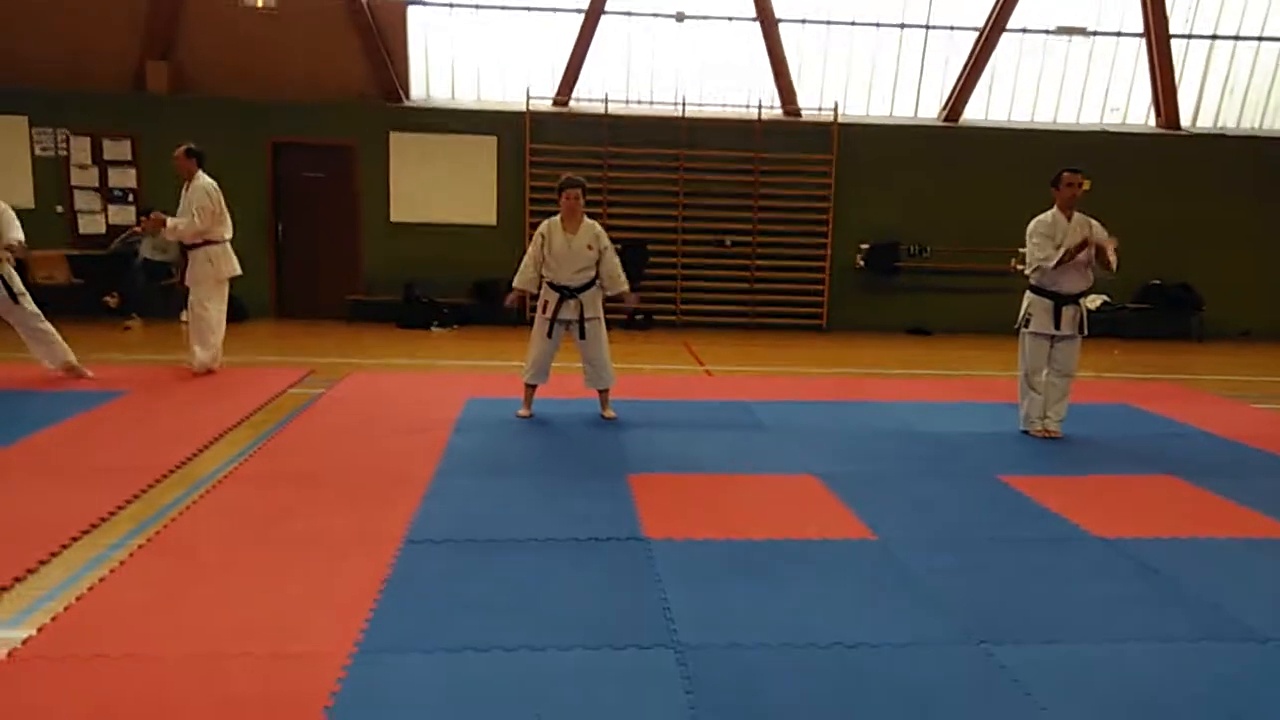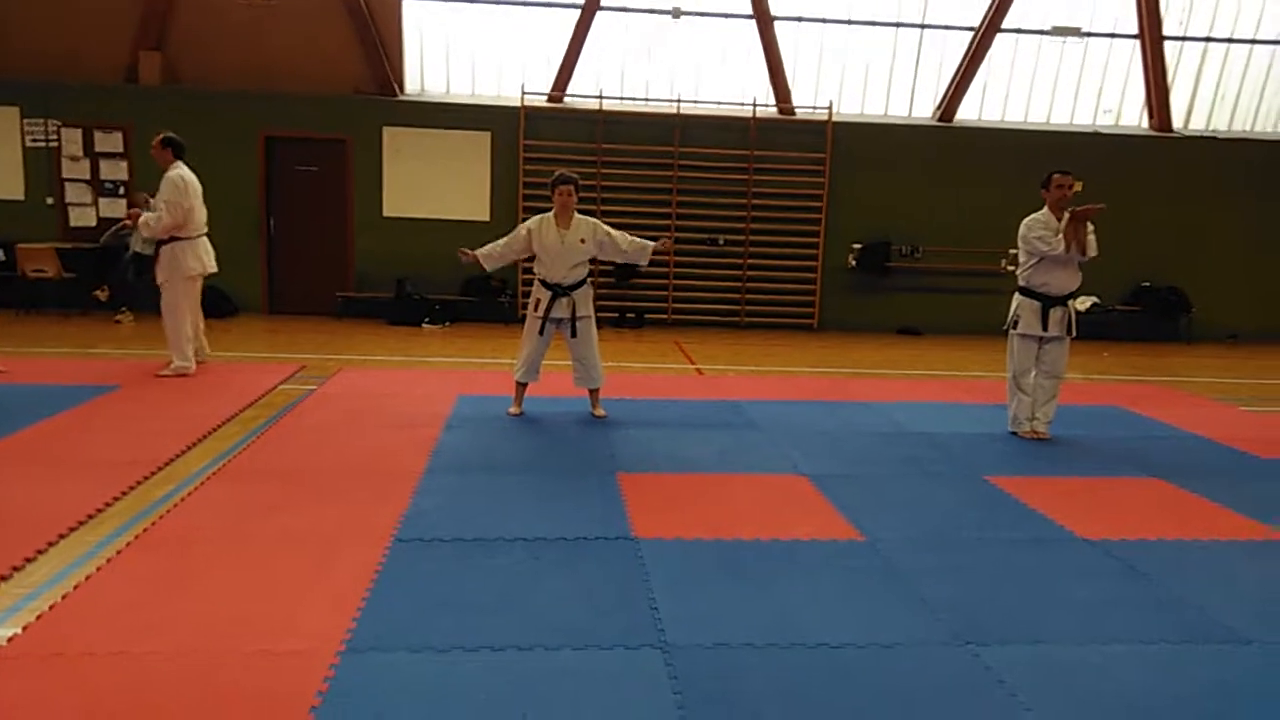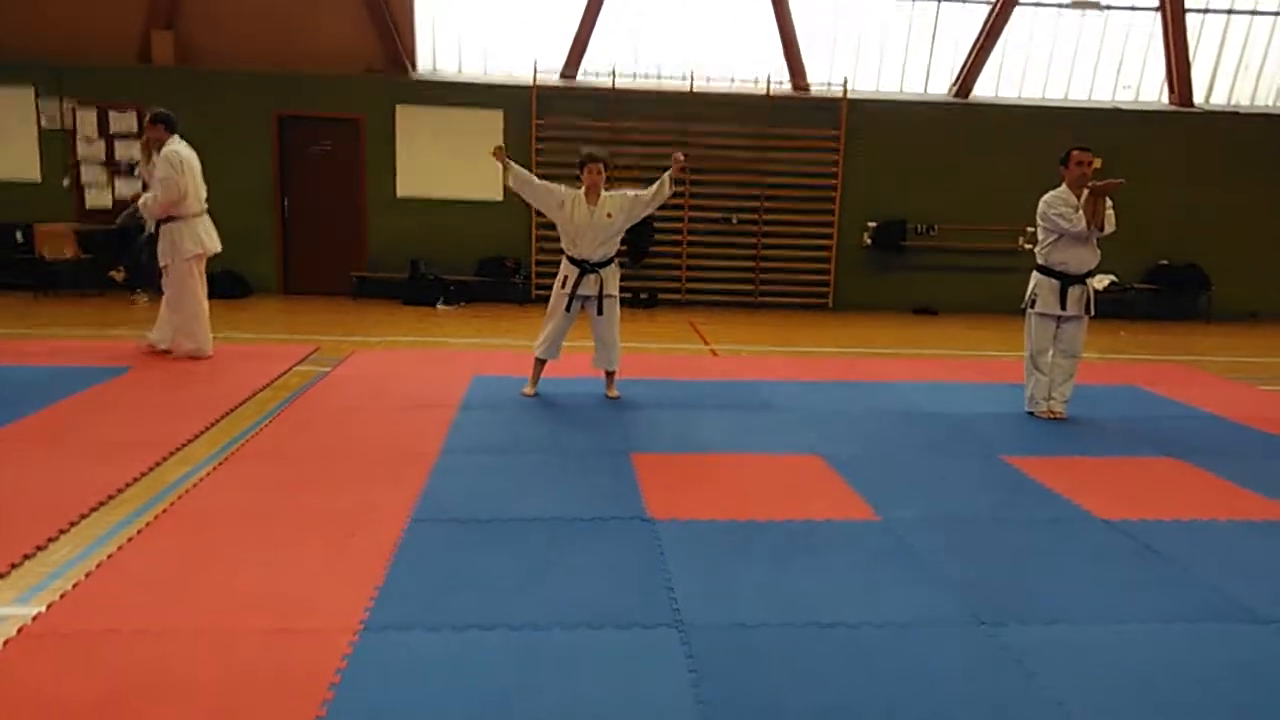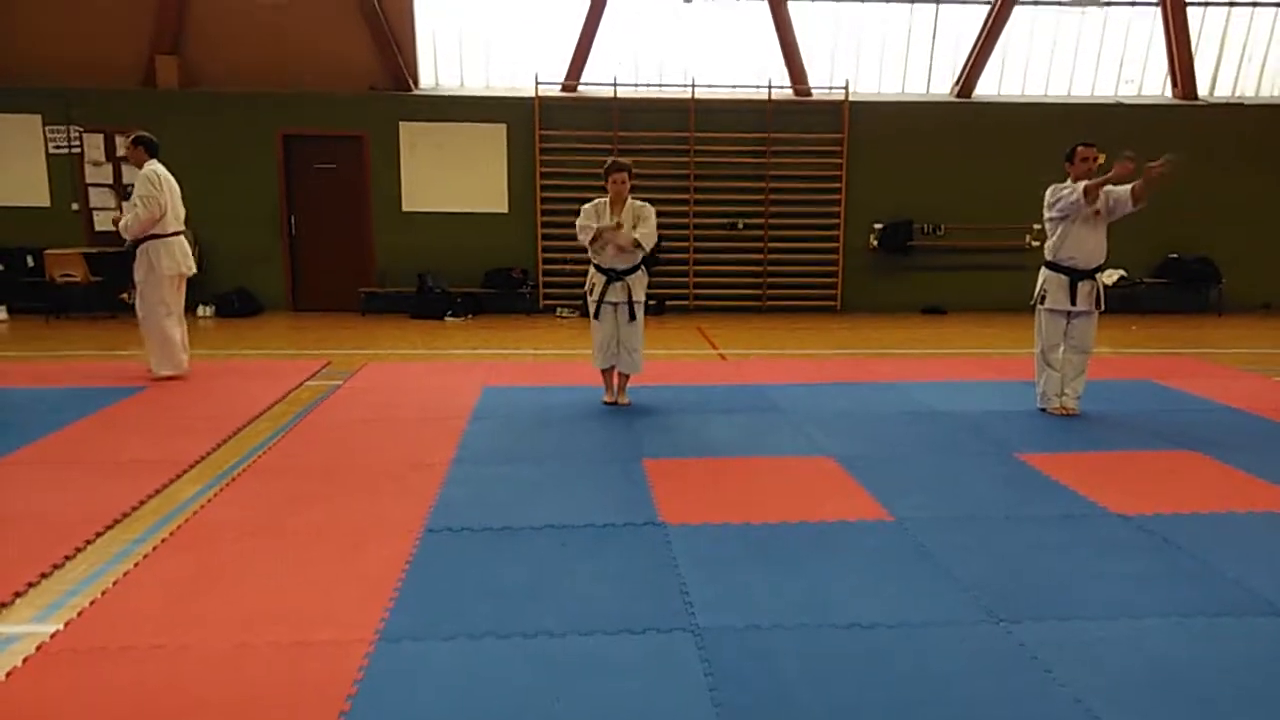
dt=0.5s
person 1, frame 1
left shoulder: (1091, 226)
right shoulder: (1041, 225)
left elbow: (1105, 263)
right elbow: (1047, 261)
left wrist: (1101, 250)
right wrist: (1082, 247)
left hip: (1072, 308)
right hip: (1041, 305)
left knee: (1063, 370)
right knee: (1034, 368)
left ankle: (1052, 420)
right ankle: (1033, 421)
person 1, frame 2
left shoulder: (1080, 224)
right shoulder: (1032, 224)
left elbow: (1082, 254)
right elbow: (1059, 251)
left wrist: (1081, 223)
right wrist: (1072, 221)
left hip: (1060, 309)
right hip: (1030, 306)
left knee: (1051, 371)
right knee: (1022, 369)
left ankle: (1039, 422)
right ankle: (1022, 422)
person 1, frame 3
left shoulder: (1099, 200)
right shoulder: (1051, 201)
left elbow: (1100, 229)
right elbow: (1079, 227)
left wrist: (1100, 197)
right wrist: (1093, 197)
left hip: (1079, 287)
right hip: (1048, 284)
left knee: (1069, 351)
right knee: (1039, 348)
left ankle: (1057, 402)
right ankle: (1038, 402)
person 1, frame 4
left shoulder: (1107, 195)
right shoulder: (1056, 193)
left elbow: (1131, 198)
right elbow: (1082, 196)
left wrist: (1148, 177)
right wrist: (1113, 177)
left hip: (1088, 284)
right hip: (1057, 281)
left knee: (1080, 347)
right knee: (1050, 344)
left ankle: (1068, 398)
right ankle: (1049, 398)
person 2, frame 1
left shoulder: (595, 231)
right shoulder: (546, 229)
left elbow: (610, 265)
right elbow: (531, 263)
left wrist: (624, 293)
right wrist: (519, 292)
left hip: (586, 300)
right hip: (553, 299)
left knee: (597, 354)
right knee: (539, 353)
left ankle: (605, 405)
right ankle: (527, 404)
person 2, frame 2
left shoulder: (591, 227)
right shoulder: (536, 225)
left elbow: (623, 243)
right elbow: (508, 245)
left wrist: (654, 247)
right wrist: (477, 256)
left hip: (577, 298)
right hip: (545, 296)
left knee: (586, 352)
right knee: (531, 350)
left ankle: (595, 403)
right ankle: (517, 402)
person 2, frame 3
left shoulder: (621, 202)
right shoulder: (564, 199)
left elbow: (652, 196)
right elbow: (532, 186)
left wrist: (672, 172)
right wrist: (506, 164)
left hip: (604, 277)
right hip: (572, 274)
left knee: (608, 334)
right knee: (553, 329)
left ankle: (610, 384)
right ankle: (533, 381)
person 2, frame 4
left shoulder: (642, 210)
right shoulder: (595, 208)
left elbow: (647, 235)
right elbow: (584, 228)
left wrist: (628, 243)
right wrist: (606, 230)
left hip: (631, 283)
right hip: (601, 281)
left knee: (630, 340)
right knee: (603, 339)
left ankle: (622, 389)
right ankle: (609, 388)
person 3, frame 1
left shoulder: (205, 186)
right shoulder: (189, 187)
left elbow: (198, 224)
left wrist: (166, 223)
right wrist: (160, 224)
left hip: (211, 255)
right hip: (200, 255)
left knee: (205, 307)
right knee: (199, 307)
left ankle: (205, 360)
right ankle: (206, 358)
person 3, frame 2
left shoulder: (173, 177)
right shoulder: (184, 174)
left elbow: (171, 218)
left wrist: (142, 219)
right wrist: (148, 210)
left hip: (181, 250)
right hip: (192, 247)
left knee: (176, 308)
right knee: (188, 306)
left ankle: (183, 363)
right ankle: (197, 351)
person 3, frame 3
left shoulder: (169, 154)
right shoulder: (183, 150)
left elbow: (167, 196)
left wrist: (143, 201)
right wrist: (150, 159)
left hip: (181, 230)
right hip: (192, 226)
left knee: (187, 292)
right knee: (176, 289)
left ankle: (199, 345)
right ankle: (163, 339)
person 3, frame 4
left shoulder: (148, 174)
right shoulder: (164, 174)
left elbow: (148, 214)
left wrist: (123, 225)
right wrist: (131, 226)
left hip: (159, 250)
right hip: (173, 246)
left knee: (154, 310)
right knee: (171, 310)
left ankle: (172, 365)
right ankle: (172, 361)
